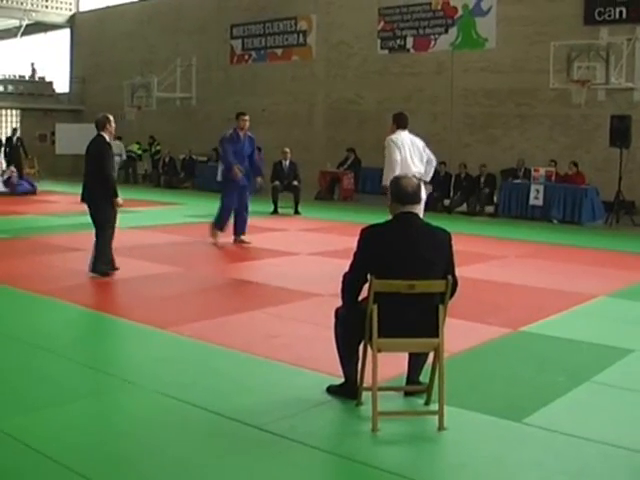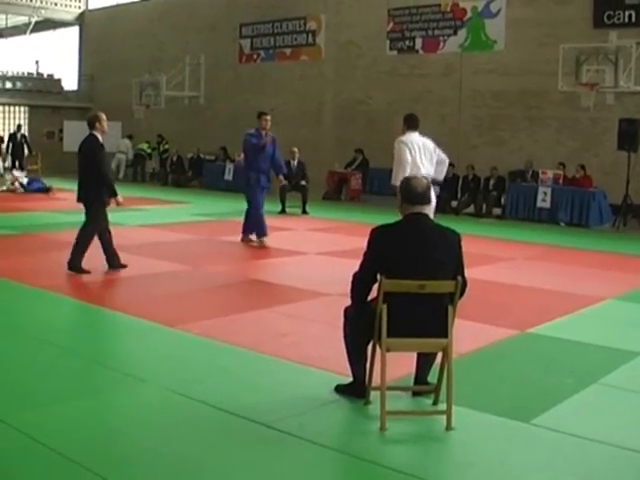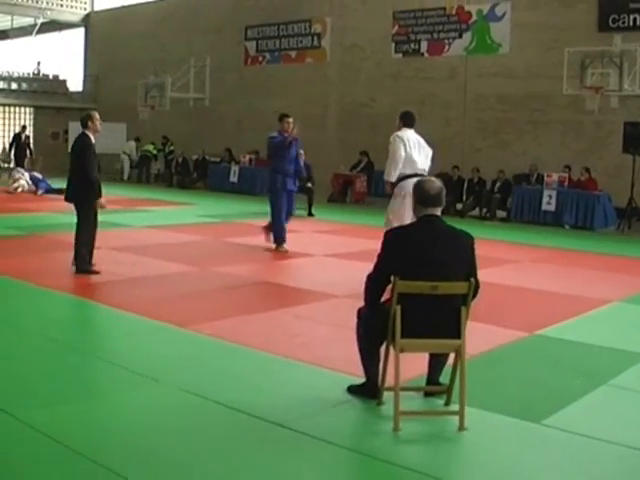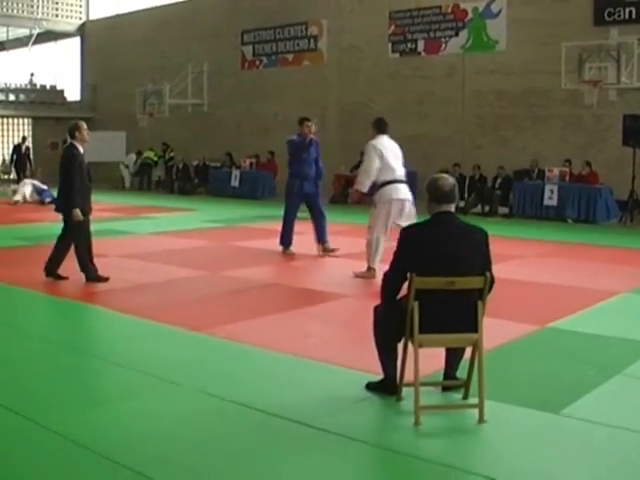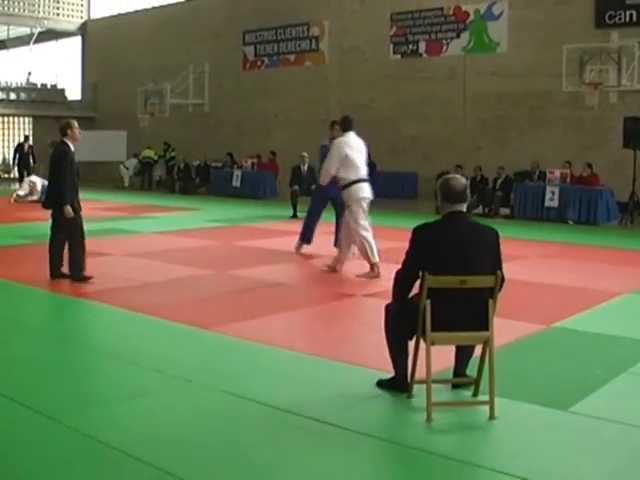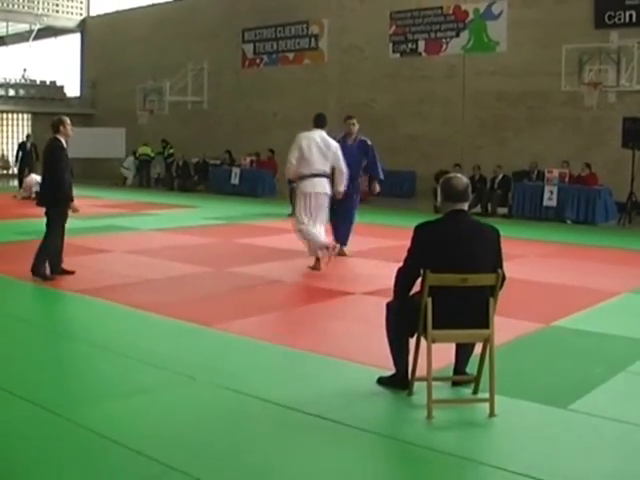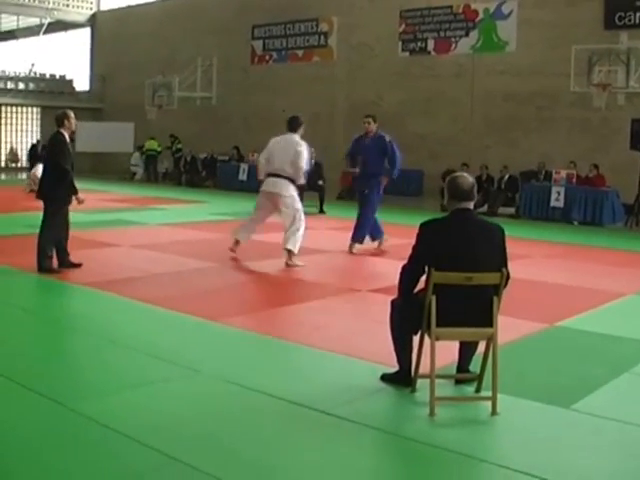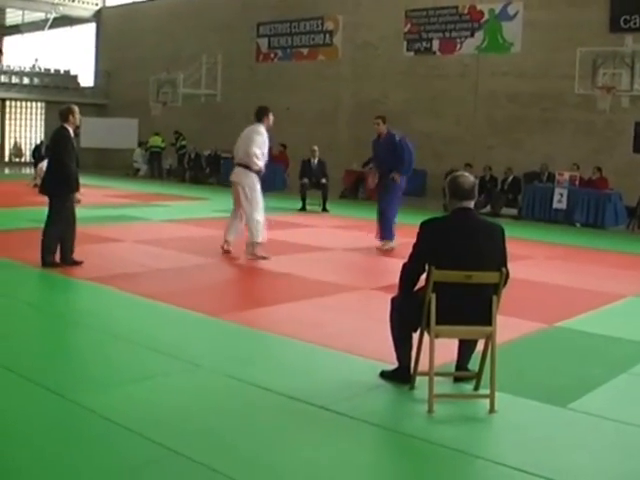
dt=0.3s
person 1, frame 1
left shoulder: (373, 235)
right shoulder: (441, 237)
left elbow: (353, 281)
right elbow: (450, 286)
left wrist: (349, 307)
left hip: (383, 324)
right hip: (426, 326)
left knee: (345, 316)
left ankle: (351, 384)
right ankle: (413, 380)
person 1, frame 2
left shoulder: (383, 235)
right shoulder: (451, 238)
left elbow: (363, 281)
right elbow: (459, 287)
left wrist: (358, 306)
left hip: (391, 324)
right hip: (435, 326)
left knee: (354, 315)
left ankle: (359, 383)
right ankle: (421, 381)
person 1, frame 3
left shoulder: (397, 237)
right shoulder: (464, 239)
left elbow: (376, 282)
right elbow: (472, 289)
left wrist: (371, 307)
left hip: (405, 325)
right hip: (448, 327)
left knee: (367, 316)
left ankle: (371, 384)
right ankle: (433, 381)
person 1, frame 4
left shoulder: (412, 234)
right shoulder: (478, 235)
left elbow: (393, 279)
left wrist: (387, 304)
left hip: (422, 321)
right hip: (465, 321)
left knee: (383, 313)
left ankle: (390, 380)
right ankle: (450, 376)
person 1, frame 5
left shoulder: (424, 233)
right shoulder: (489, 234)
left elbow: (406, 277)
left wrist: (398, 302)
left hip: (434, 319)
right hip: (476, 320)
left knee: (394, 311)
left ankle: (400, 378)
right ankle: (460, 373)
person 1, frame 6
left shoulder: (426, 231)
right shoulder: (490, 233)
left elbow: (407, 275)
left wrist: (399, 300)
left hip: (435, 316)
right hip: (476, 317)
left knee: (396, 309)
left ankle: (401, 375)
right ankle: (460, 371)
person 1, frame 7
left shoulder: (432, 229)
right shoulder: (495, 231)
left elbow: (412, 271)
left wrist: (403, 296)
left hip: (439, 314)
right hip: (480, 316)
left knee: (400, 306)
left ankle: (404, 372)
right ankle: (463, 369)
person 1, frame 8
left shoulder: (432, 228)
right shoulder: (495, 231)
left elbow: (412, 270)
left wrist: (403, 295)
left hip: (438, 312)
right hip: (479, 314)
left knee: (400, 304)
left ankle: (404, 369)
right ankle: (462, 367)
person 2, frame 1
left shoulder: (93, 143)
right shoulder: (104, 145)
right elbow: (107, 173)
right wrist: (115, 196)
left hip: (91, 193)
right hip: (102, 195)
left knee: (102, 228)
right knee: (107, 228)
left ankle: (104, 264)
right ankle: (100, 265)
person 2, frame 2
left shoulder: (87, 142)
right shoulder: (96, 144)
right elbow: (104, 172)
right wrist: (115, 195)
left hip: (90, 191)
right hip: (96, 193)
left knee: (102, 227)
right knee: (91, 227)
left ankle: (113, 261)
right ankle: (75, 263)
person 2, frame 3
left shoulder: (83, 140)
right shoulder: (86, 143)
right elbow: (89, 173)
right wrist: (99, 196)
left hip: (82, 192)
right hip: (84, 193)
left knee: (88, 226)
right knee: (86, 227)
left ankle: (82, 260)
right ankle: (82, 265)
person 2, frame 4
left shoulder: (74, 152)
right shoulder: (72, 154)
right elbow: (72, 183)
left wrist: (85, 203)
right wrist: (76, 208)
left hip: (75, 203)
right hip: (73, 205)
left knee: (68, 237)
right knee: (83, 239)
left ankle: (51, 269)
right ankle: (91, 273)
person 2, frame 5
left shoulder: (64, 149)
right shoulder: (64, 151)
right elbow: (63, 180)
left wrist: (71, 202)
right wrist: (67, 204)
left hip: (62, 201)
right hip: (63, 202)
left knee: (59, 235)
right knee: (76, 235)
left ankle: (55, 270)
right ankle: (76, 272)
person 2, frame 6
left shoulder: (54, 145)
right shoulder: (58, 147)
right elbow: (62, 177)
right wrist: (71, 200)
left hip: (54, 197)
right hip: (57, 198)
left knee: (56, 232)
right knee: (54, 232)
left ankle: (55, 266)
right ankle: (39, 268)
person 2, frame 7
left shoulder: (59, 139)
right shoulder: (59, 141)
right elbow: (64, 170)
left wrist: (70, 192)
right wrist: (75, 193)
left hip: (57, 191)
right hip: (55, 192)
left knee: (61, 226)
right knee: (50, 227)
left ankle: (64, 260)
right ankle: (44, 263)
person 2, frame 8
left shoulder: (63, 134)
right shoulder: (63, 136)
right elbow: (66, 166)
left wrist: (73, 189)
right wrist: (74, 191)
left hip: (63, 187)
right hip: (61, 188)
left knee: (68, 222)
right knee: (56, 222)
left ankle: (67, 256)
right ankle: (48, 258)
person 3, frame 1
left shoulder: (392, 140)
right shoulder: (417, 141)
left elbow: (393, 164)
right elbow: (431, 161)
left wrist: (388, 183)
right wrist: (424, 179)
right hip: (419, 188)
person 3, frame 2
left shoulder: (402, 141)
right shoulder: (428, 142)
left elbow: (403, 164)
right elbow: (443, 160)
left wrist: (397, 184)
right wrist: (435, 177)
person 3, frame 3
left shoulder: (398, 136)
right shoulder: (420, 140)
left elbow: (396, 159)
right elbow: (426, 162)
left wrist: (389, 181)
left hip: (406, 185)
left knee: (393, 224)
person 3, frame 4
left shoulder: (374, 145)
right shoulder: (394, 145)
left elbow: (369, 170)
left wrist: (358, 189)
left hip: (387, 193)
right hip: (403, 191)
left knee: (375, 232)
left ankle: (371, 269)
person 3, frame 5
left shoulder: (340, 143)
right shoulder: (360, 142)
left elbow: (330, 167)
left wrist: (322, 182)
left hip: (353, 191)
right hip: (364, 188)
left knee: (360, 229)
right knee: (347, 228)
left ankle: (374, 268)
right ankle: (338, 262)
person 3, frame 6
left shoulder: (302, 137)
right shoulder: (332, 143)
left elbow: (292, 161)
right elbow: (341, 169)
left wrist: (291, 178)
right wrist: (340, 188)
left hip: (306, 184)
right hip: (323, 185)
left knee: (302, 223)
right knee: (316, 222)
left ankle: (324, 245)
right ankle: (318, 260)
person 3, frame 7
left shoulder: (275, 141)
right shoulder: (301, 145)
left elbow: (262, 160)
right elbow: (301, 167)
left wrist: (263, 177)
right wrist: (299, 182)
left hip: (269, 184)
right hip: (286, 187)
left knee: (256, 217)
right knee: (297, 222)
left ankle: (236, 244)
right ankle: (290, 257)
person 3, frame 8
left shoulder: (250, 130)
right shoulder: (261, 133)
left elbow: (237, 150)
right elbow: (253, 151)
right wrist: (259, 167)
left hip: (239, 173)
right hip: (249, 176)
left knee: (238, 211)
right knee: (255, 211)
left ankle: (227, 242)
right ankle: (254, 248)
person 4, frame 1
left shoulder: (250, 139)
right shoulder: (228, 137)
left elbow: (254, 158)
right elbow: (226, 155)
left wrist: (258, 175)
right wrist: (233, 167)
left hip: (244, 177)
right hip: (230, 177)
left knee: (243, 207)
right knee: (228, 205)
left ankle: (238, 236)
right ankle: (216, 228)
person 4, frame 2
left shoulder: (271, 138)
right shoulder: (250, 136)
left elbow: (275, 157)
right elbow: (252, 146)
left wrist: (279, 173)
right wrist: (263, 142)
left hip: (264, 176)
right hip: (252, 176)
left knee: (254, 206)
right knee: (257, 206)
left ankle: (246, 235)
right ankle: (261, 238)
person 4, frame 3
left shoulder: (294, 140)
right shoulder: (273, 139)
right elbow: (279, 145)
left wrist: (297, 178)
right wrist: (289, 138)
left hip: (289, 180)
right hip: (277, 180)
left knee: (288, 211)
right knee: (279, 212)
left ankle: (269, 228)
right ankle: (279, 243)
person 4, frame 4
left shoulder: (314, 142)
right shoulder: (293, 142)
right elbow: (300, 147)
left wrist: (318, 180)
right wrist: (309, 137)
left hip: (311, 184)
right hip: (295, 184)
left knee: (319, 214)
right knee: (290, 216)
left ankle: (323, 245)
right ankle: (285, 246)
person 4, frame 5
right shoulder: (326, 147)
right elbow: (325, 160)
left hip: (339, 187)
right hip: (325, 186)
left knee: (342, 217)
right knee: (313, 215)
right ankle: (302, 242)
person 4, frame 6
left shoulder: (364, 144)
right shoulder: (338, 143)
left elbow: (373, 162)
left wrist: (375, 180)
left hip: (353, 184)
left knee: (348, 215)
right knee: (335, 214)
left ankle: (342, 245)
right ankle: (339, 240)
person 4, frame 7
left shoulder: (384, 140)
right shoulder: (358, 141)
left elbow: (394, 158)
right elbow: (351, 155)
left wrist: (387, 175)
right wrist: (356, 164)
left hip: (376, 180)
right hip: (362, 180)
left knee: (366, 212)
right knee: (367, 212)
left ankle: (355, 242)
right ankle: (380, 237)
person 4, frame 8
left shoulder: (396, 139)
right shoulder: (376, 142)
left elbow: (408, 157)
left wrist: (399, 173)
right wrist: (377, 171)
left hip: (396, 178)
right hip: (384, 178)
left knee: (387, 208)
right knee: (382, 209)
left ankle: (387, 239)
right ankle: (388, 240)
